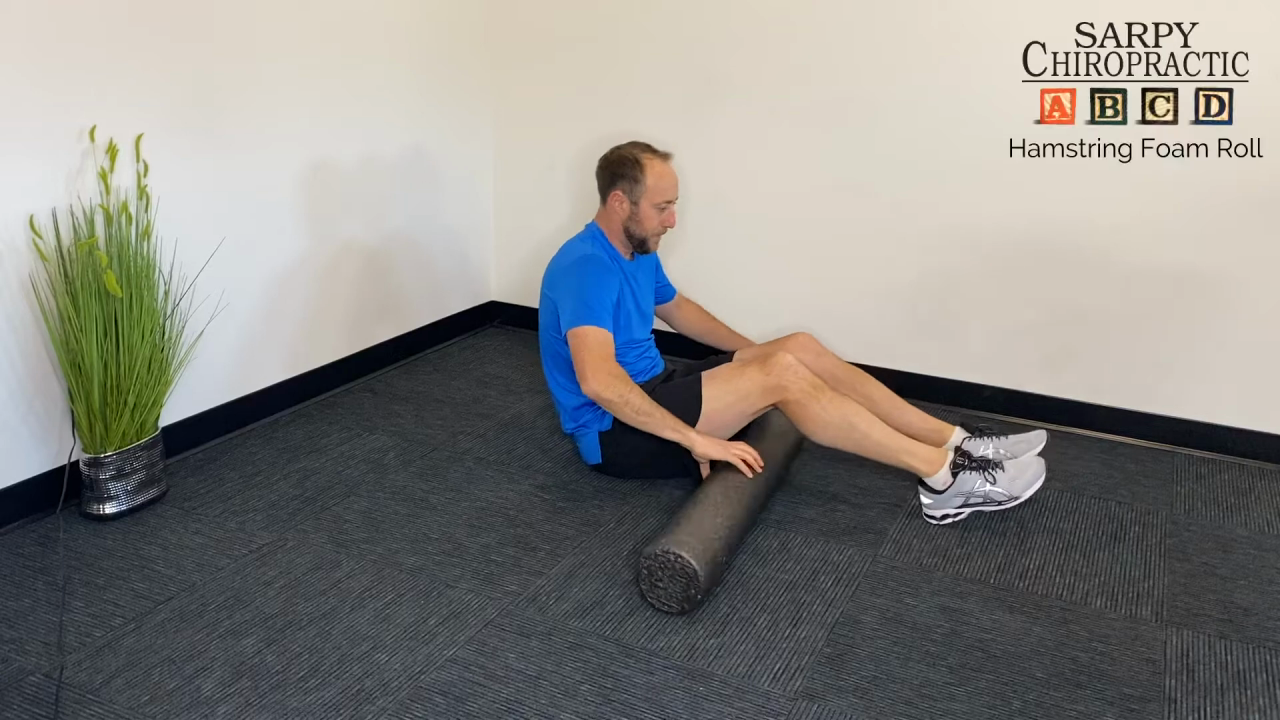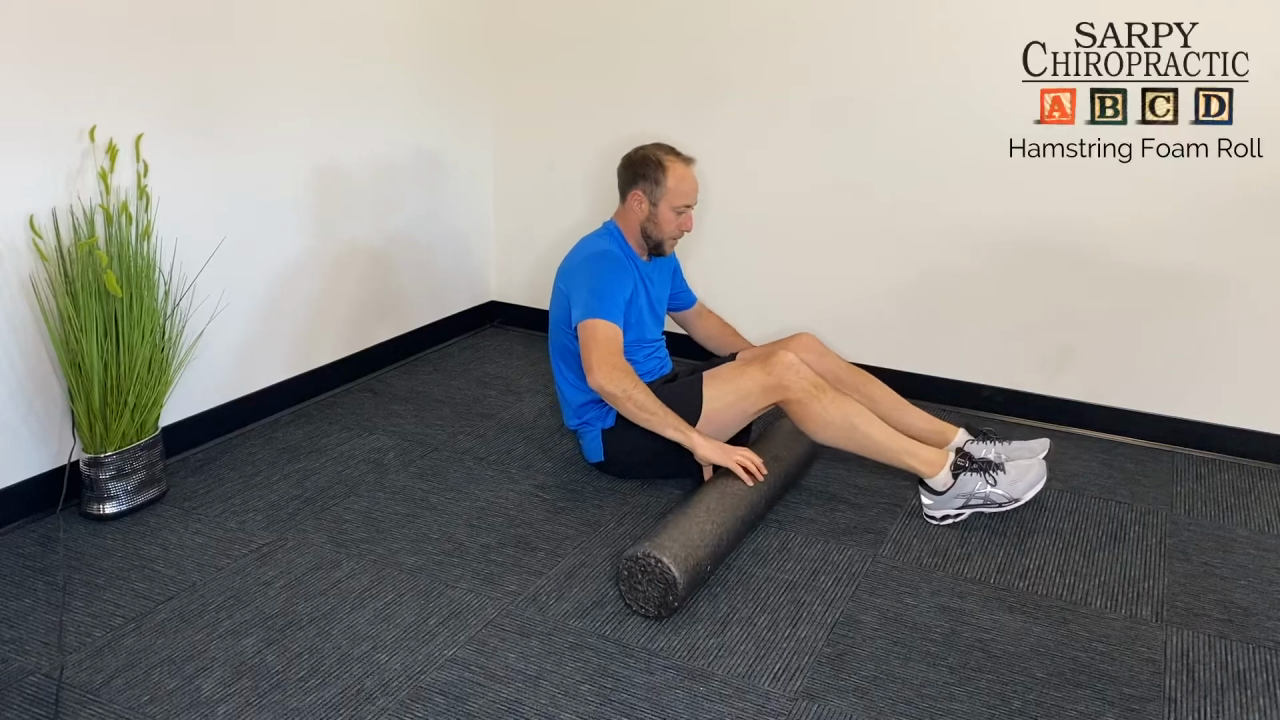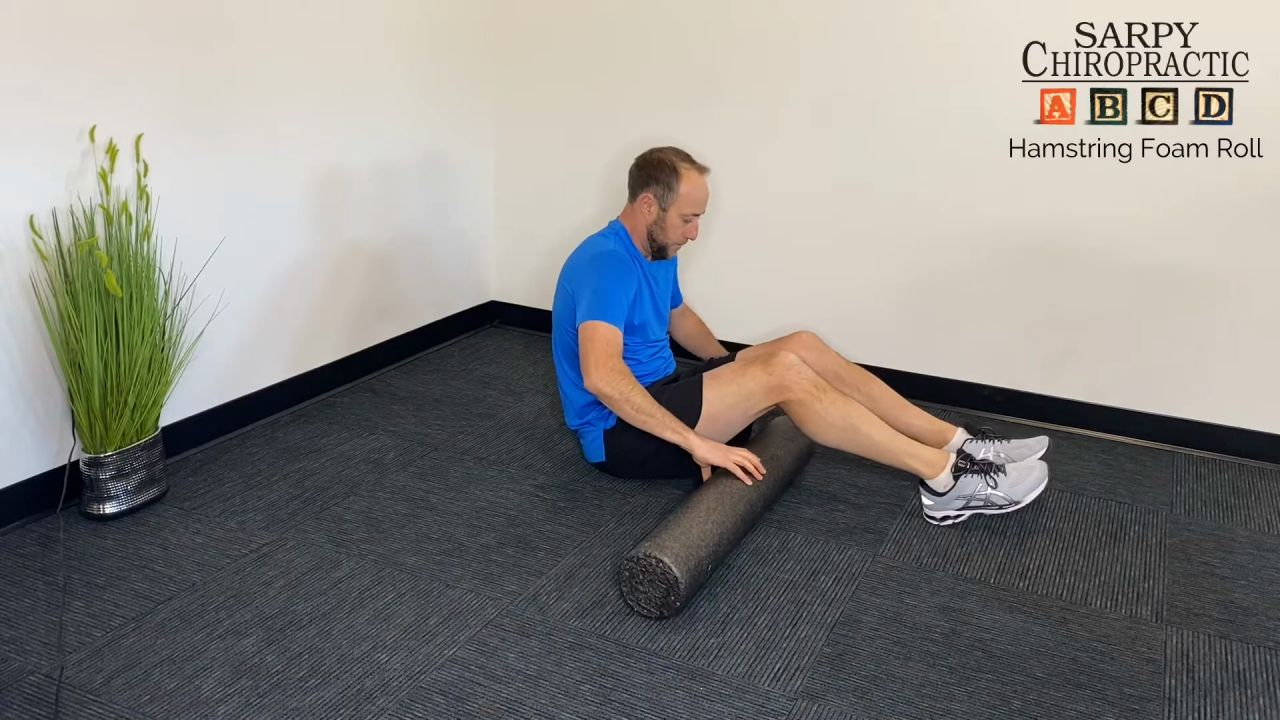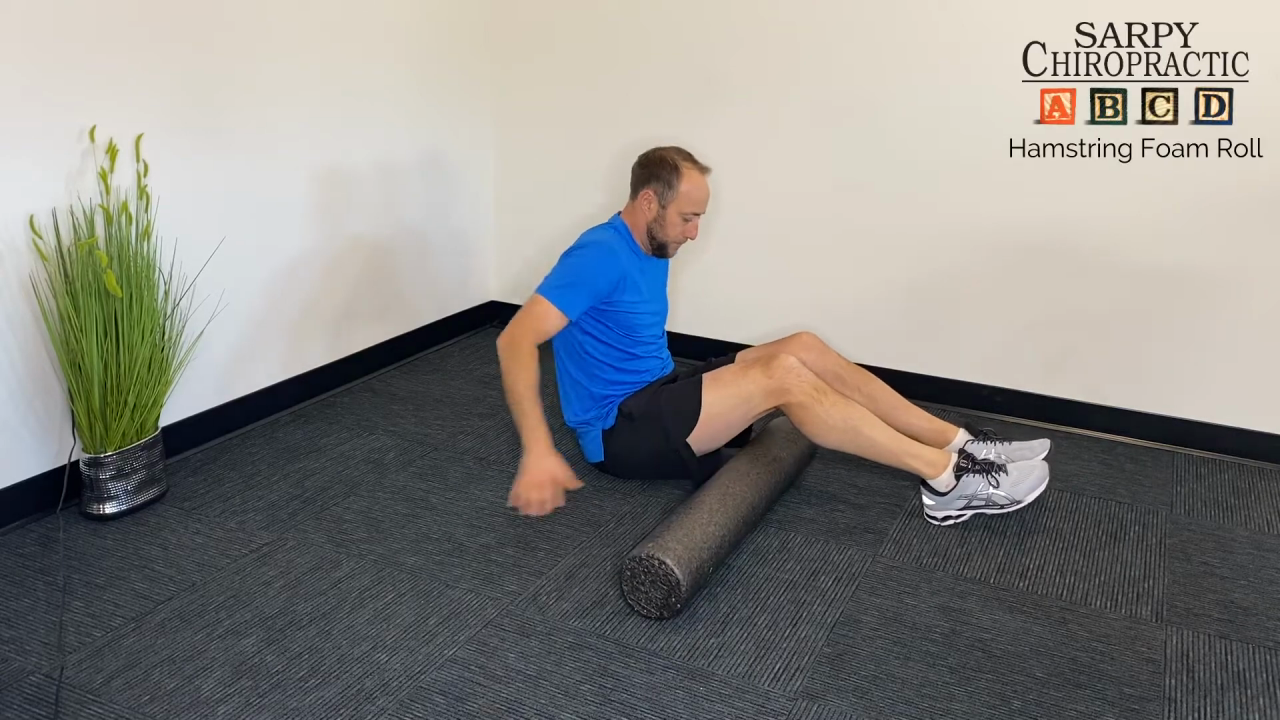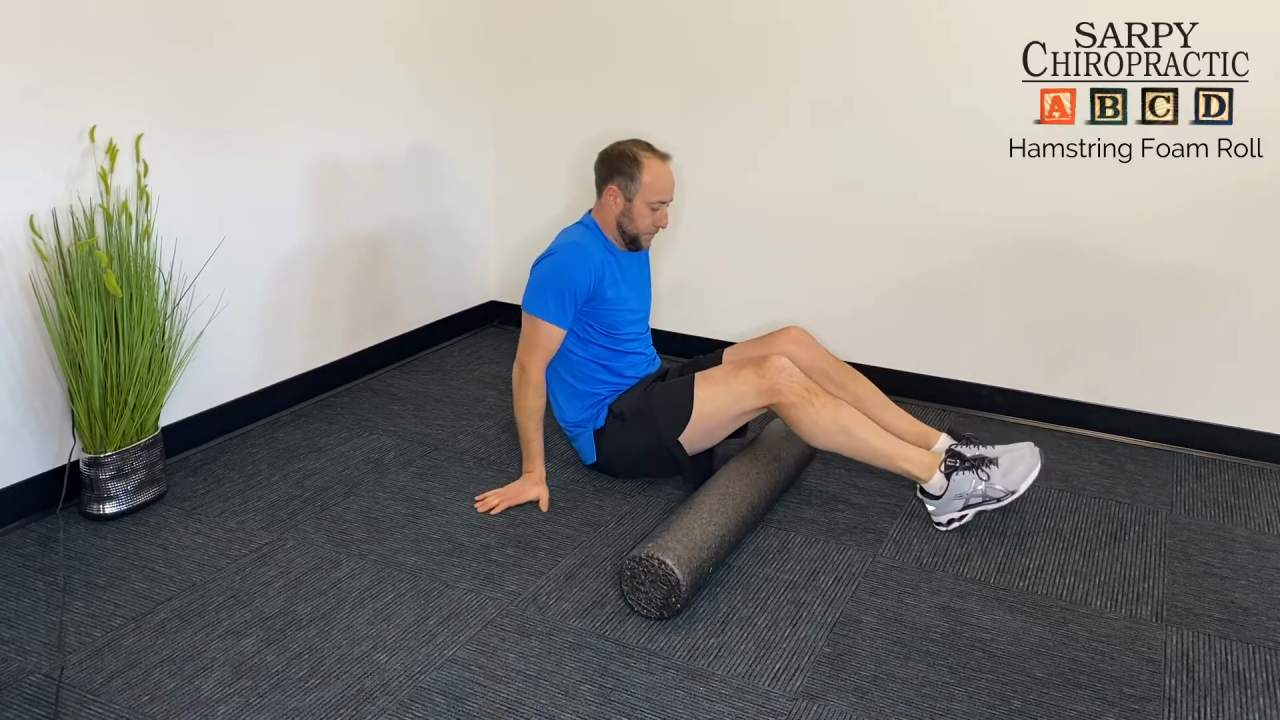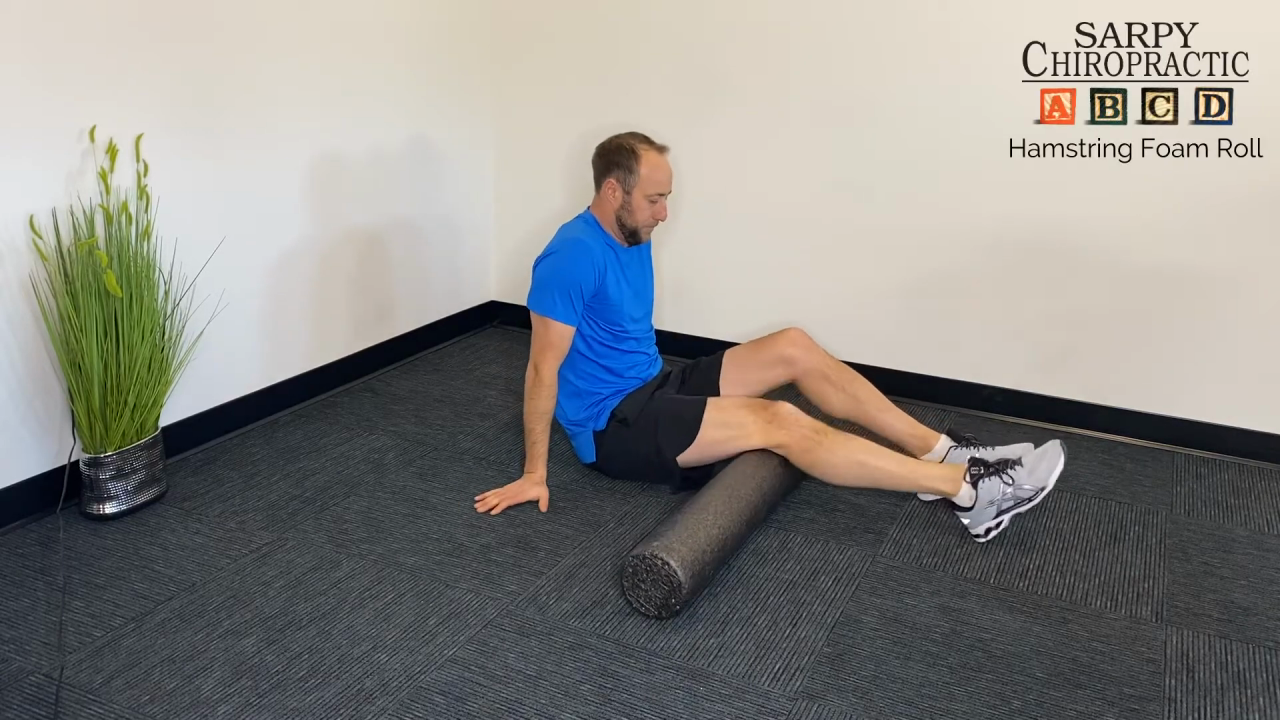
dt=0.5s
person 1, frame 1
left shoulder: (638, 254)
right shoulder: (584, 267)
left elbow: (675, 307)
right elbow: (598, 381)
left wrist: (753, 349)
right wrist: (695, 440)
left hip: (651, 392)
right hip: (616, 434)
left knee: (799, 348)
right knee: (780, 373)
left ankle: (958, 444)
right ankle: (945, 476)
person 1, frame 2
left shoulder: (657, 255)
right shoulder: (600, 263)
left elbow: (698, 318)
right elbow: (604, 374)
left wrist: (762, 361)
right wrist: (698, 442)
left hip: (655, 397)
right hip: (619, 432)
left knee: (801, 348)
right knee: (783, 371)
left ankle: (958, 446)
right ankle: (945, 477)
person 1, frame 3
left shoulder: (656, 252)
right shoulder: (606, 263)
right elbow: (601, 376)
left wrist: (732, 373)
right wrist: (695, 442)
left hip: (658, 394)
right hip: (620, 434)
left knee: (802, 347)
right knee: (783, 371)
left ankle: (957, 445)
right ankle: (947, 478)
person 1, frame 4
left shoulder: (649, 248)
right shoulder: (600, 256)
right elbow: (515, 342)
right wrist: (538, 450)
left hip: (654, 396)
right hip: (621, 429)
left knee: (804, 349)
right knee: (782, 375)
left ankle: (957, 445)
right ankle: (947, 478)
person 1, frame 5
left shoulder: (630, 243)
right shoulder: (571, 260)
right elbow: (529, 367)
right wrist: (534, 472)
left hip: (647, 389)
right hip: (613, 429)
left knee: (793, 344)
right knee: (775, 376)
left ankle: (943, 449)
right ankle: (941, 481)
person 1, frame 6
left shoulder: (632, 237)
right shoulder: (572, 256)
right elbow: (543, 369)
right wrist: (534, 473)
left hip: (651, 387)
right hip: (612, 428)
left knee: (792, 346)
right knee: (779, 422)
left ankle: (941, 453)
right ankle: (969, 491)
